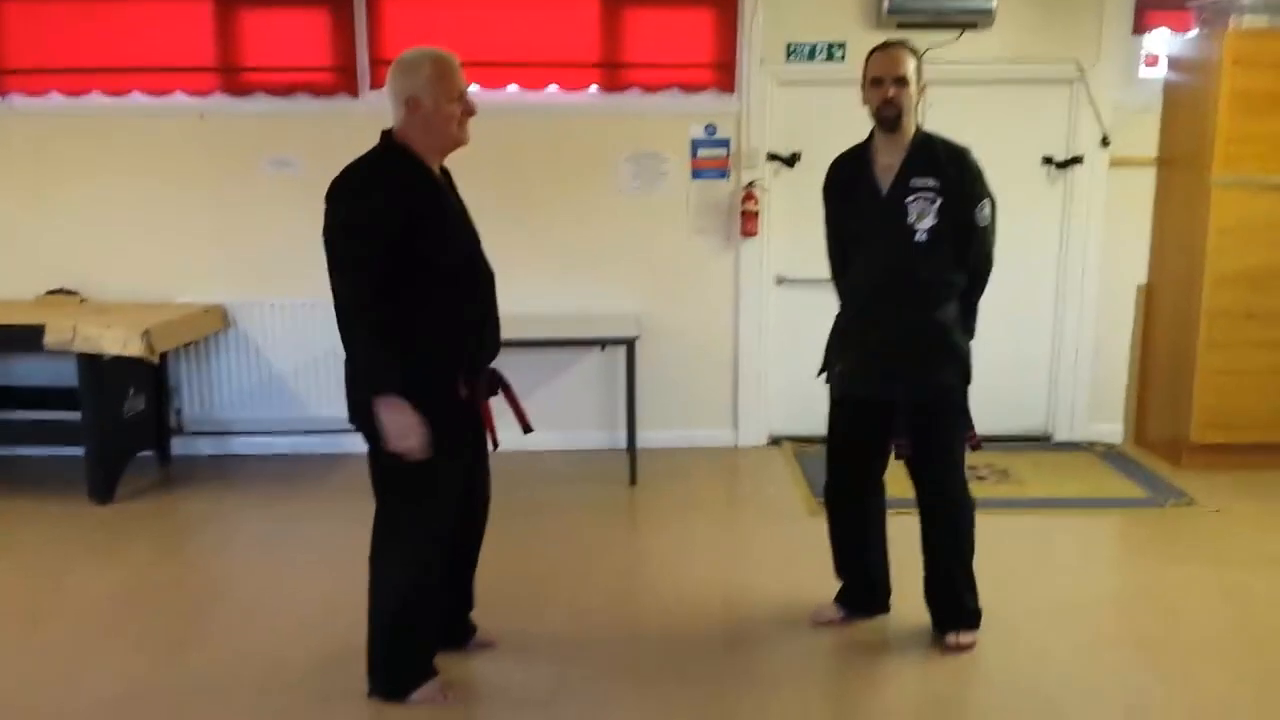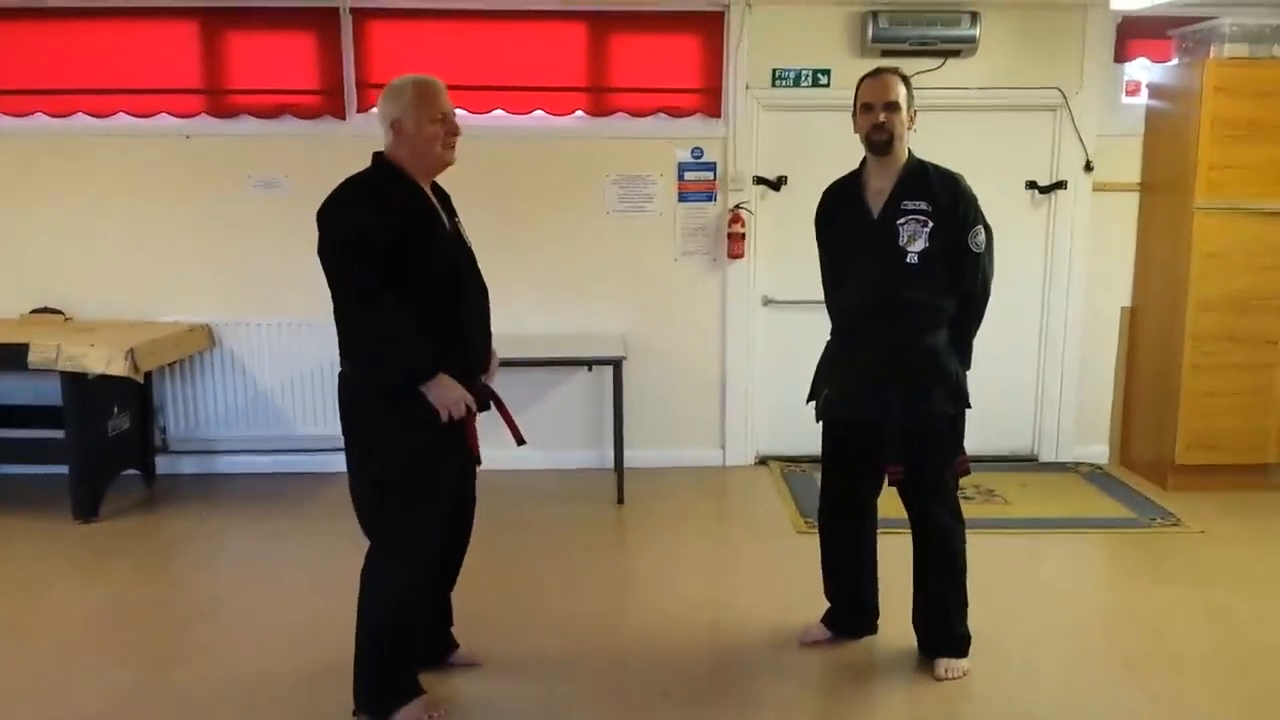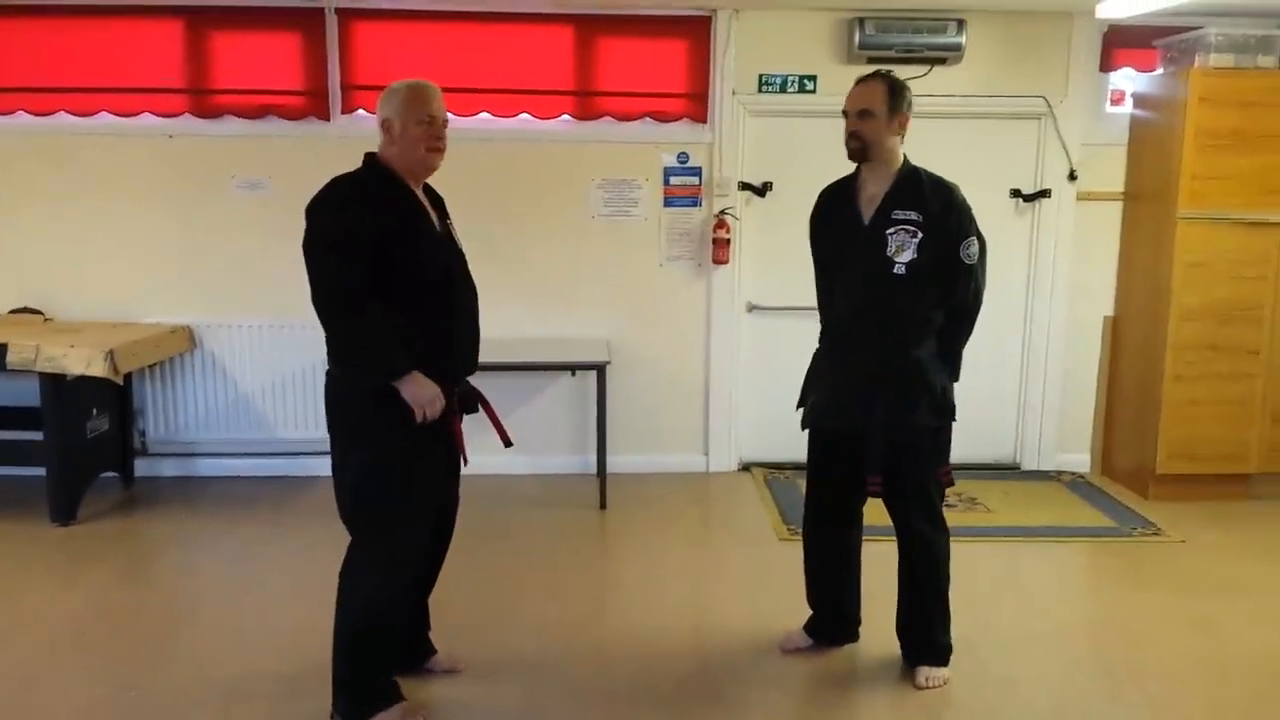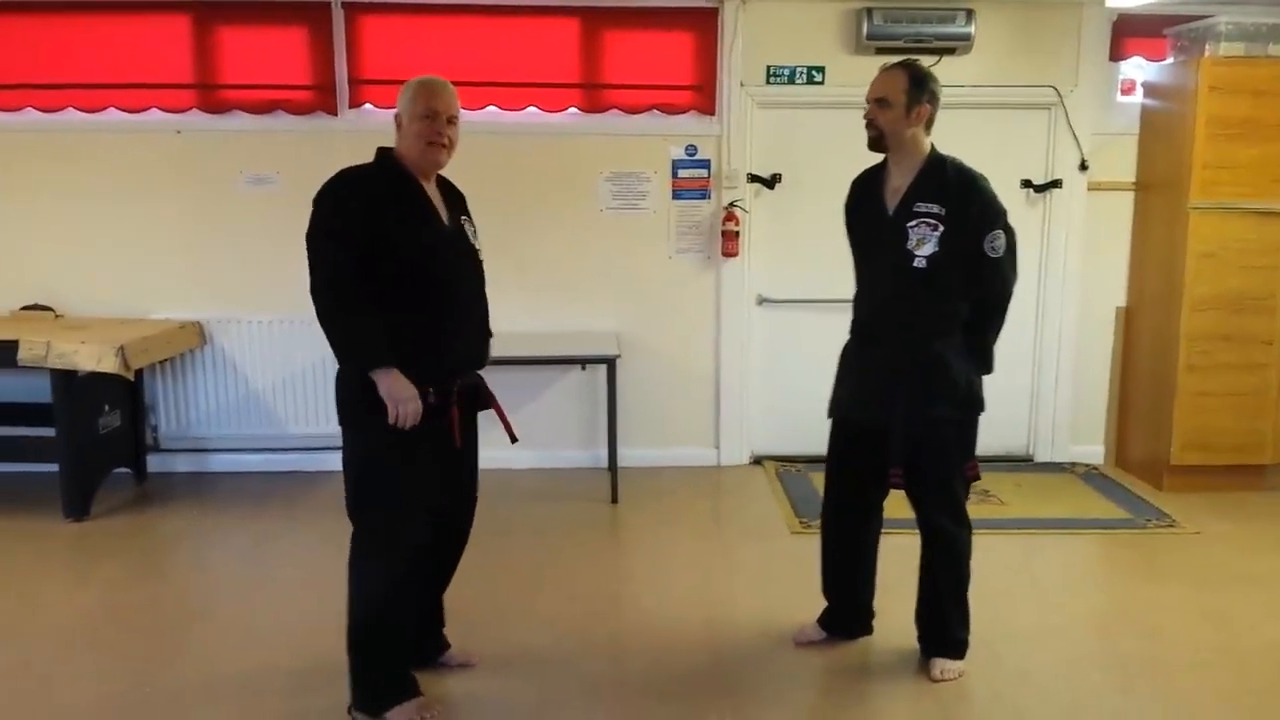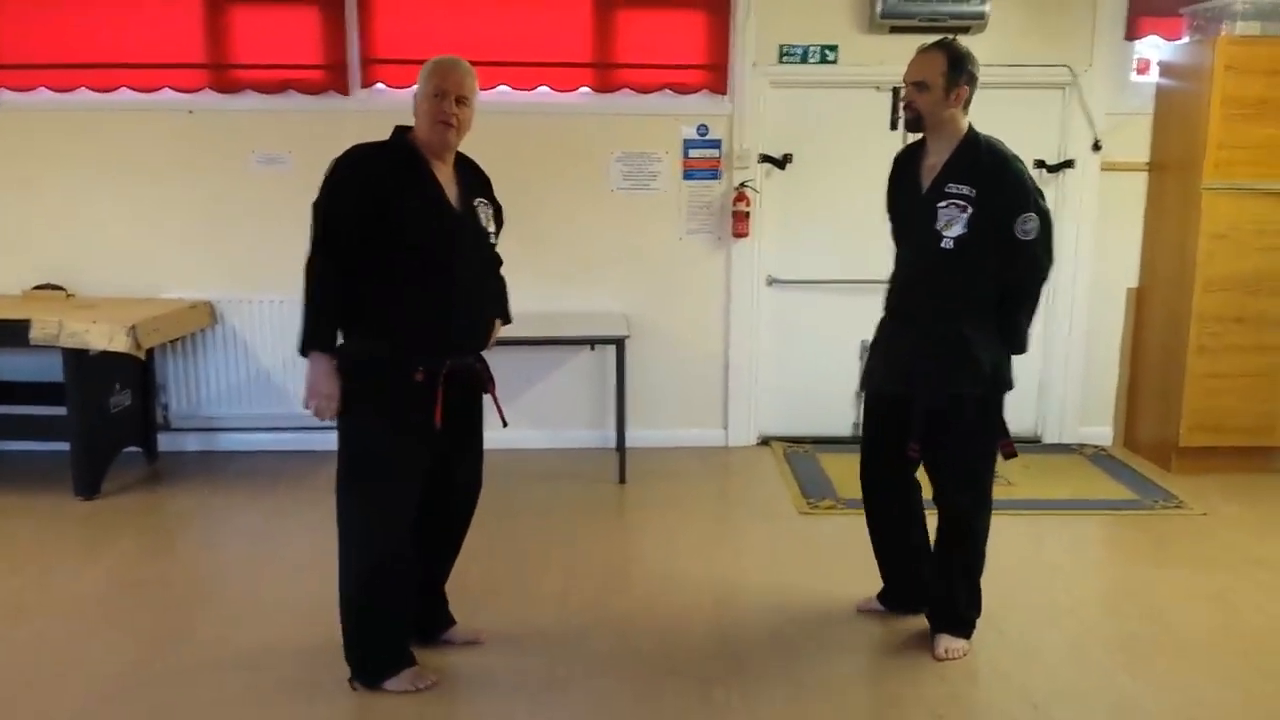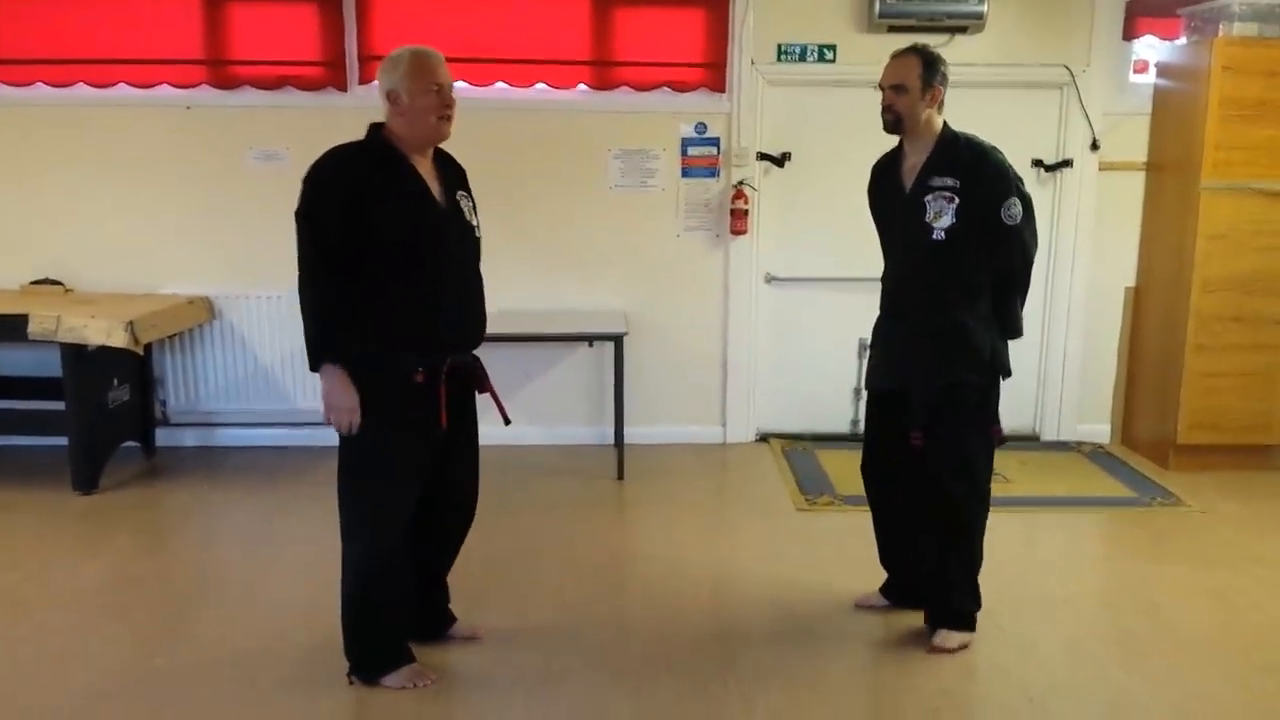
dt=0.5s
person 1, frame 1
left shoulder: (432, 176)
right shoulder: (370, 186)
right elbow: (361, 301)
left wrist: (474, 346)
right wrist: (387, 396)
left hip: (452, 382)
right hip: (408, 393)
left knee: (464, 508)
right knee: (414, 523)
left ankle: (448, 622)
right ankle: (398, 669)
person 1, frame 2
left shoulder: (431, 197)
right shoulder: (360, 204)
right elbow: (367, 310)
left wrist: (475, 351)
right wrist: (430, 376)
left hip: (444, 395)
right hip: (394, 403)
left knee: (447, 525)
right knee: (404, 538)
left ankle: (429, 639)
person 1, frame 3
left shoulder: (427, 201)
right shoulder: (349, 201)
right elbow: (344, 304)
left wrist: (451, 365)
right wrist: (405, 376)
left hip: (430, 396)
right hip: (380, 402)
left knee: (428, 528)
right knee: (386, 538)
left ankle: (406, 644)
person 1, frame 4
left shoulder: (450, 199)
right shoulder: (353, 193)
right elbow: (335, 295)
left wrist: (477, 342)
right wrist: (381, 372)
left hip: (449, 393)
right hip: (389, 396)
left knee: (446, 522)
right knee: (390, 534)
left ankle: (420, 639)
person 1, frame 5
left shoulder: (475, 181)
right shoulder: (365, 170)
right elbow: (329, 267)
left wrist: (495, 314)
right wrist: (322, 355)
left hip: (456, 375)
right hip: (385, 375)
left knee: (451, 501)
right knee: (379, 513)
left ankle: (425, 614)
right ankle: (377, 656)
person 1, frame 6
left shoulder: (450, 173)
right shoulder: (344, 173)
right elbow: (320, 279)
left wrist: (467, 333)
right wrist: (333, 370)
left hip: (449, 374)
right hip: (383, 379)
left knee: (449, 502)
right knee: (380, 514)
left ankle: (425, 613)
right ankle: (376, 653)
person 2, frame 1
left shoulder: (954, 166)
right shoulder: (844, 173)
left elbow: (977, 260)
left wrist: (944, 326)
right wrist: (865, 320)
left hip: (934, 355)
right hip: (860, 350)
left knee: (942, 487)
right knee: (849, 481)
left ankle: (956, 613)
right ankle: (862, 593)
person 2, frame 2
left shoulder: (947, 192)
right shoulder: (836, 200)
left elbow: (974, 285)
left wrist: (940, 354)
right wrist: (857, 346)
left hip: (928, 381)
right hip: (852, 375)
left knee: (934, 512)
right knee: (843, 504)
left ankle: (945, 638)
right ankle: (850, 613)
person 2, frame 3
left shoulder: (940, 201)
right shoulder: (830, 202)
left elbow: (965, 297)
left wrist: (926, 365)
right wrist: (846, 355)
left hip: (913, 391)
right hip: (839, 381)
left knee: (919, 522)
right knee: (827, 511)
left ankle: (927, 646)
right ankle: (832, 621)
person 2, frame 4
left shoulder: (966, 191)
right shoulder: (863, 190)
left elbow: (995, 286)
left wrist: (960, 358)
right wrist: (878, 346)
left hip: (940, 383)
right hip: (867, 372)
left knee: (941, 515)
right knee: (847, 503)
left ankle: (944, 639)
right ankle: (845, 615)
person 2, frame 5
left shoulder: (999, 171)
right shoulder: (904, 165)
left elbow: (1032, 264)
left wrist: (998, 341)
right wrist: (910, 322)
left hip: (966, 360)
right hip: (899, 347)
left knee: (960, 492)
right knee: (883, 474)
left ankle: (953, 616)
right ankle: (906, 588)
person 2, frame 6
left shoulder: (980, 164)
right shoulder: (884, 173)
left elbow: (1017, 250)
left wrist: (991, 328)
right wrist: (902, 320)
left hip: (963, 351)
right hip: (898, 345)
left knee: (957, 481)
right knee: (888, 471)
left ankle: (955, 610)
right ankle: (909, 584)
